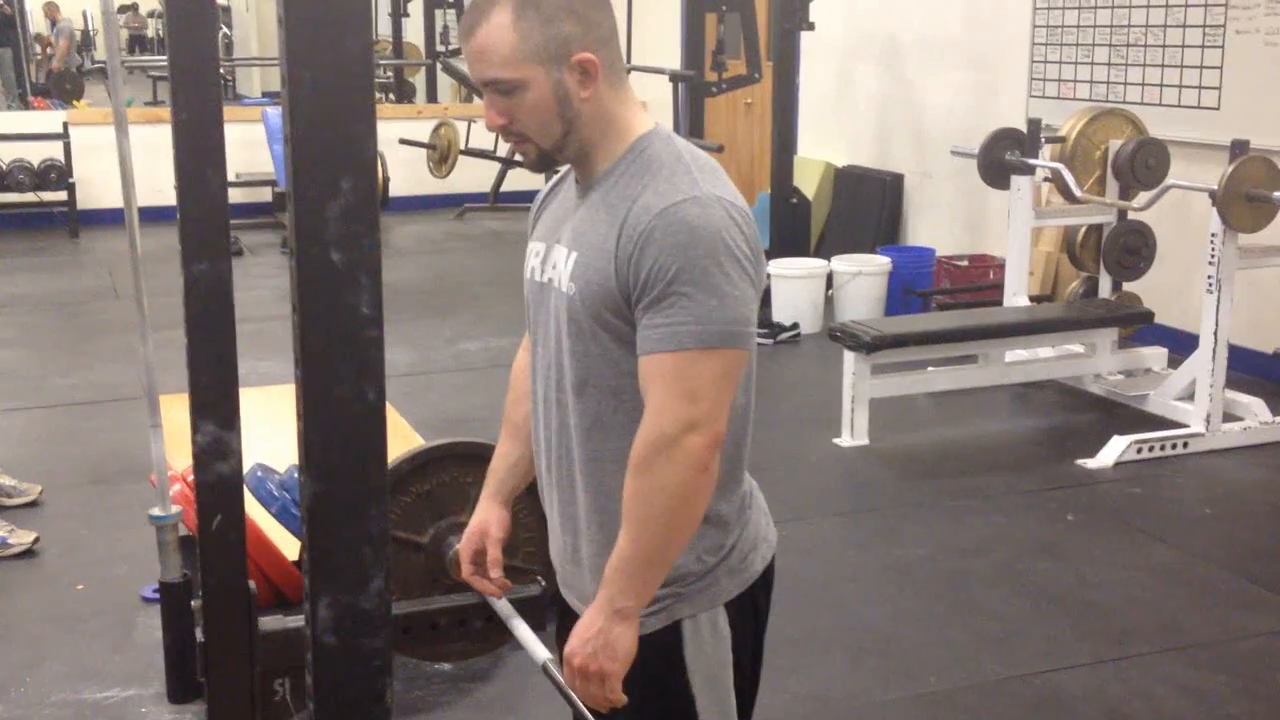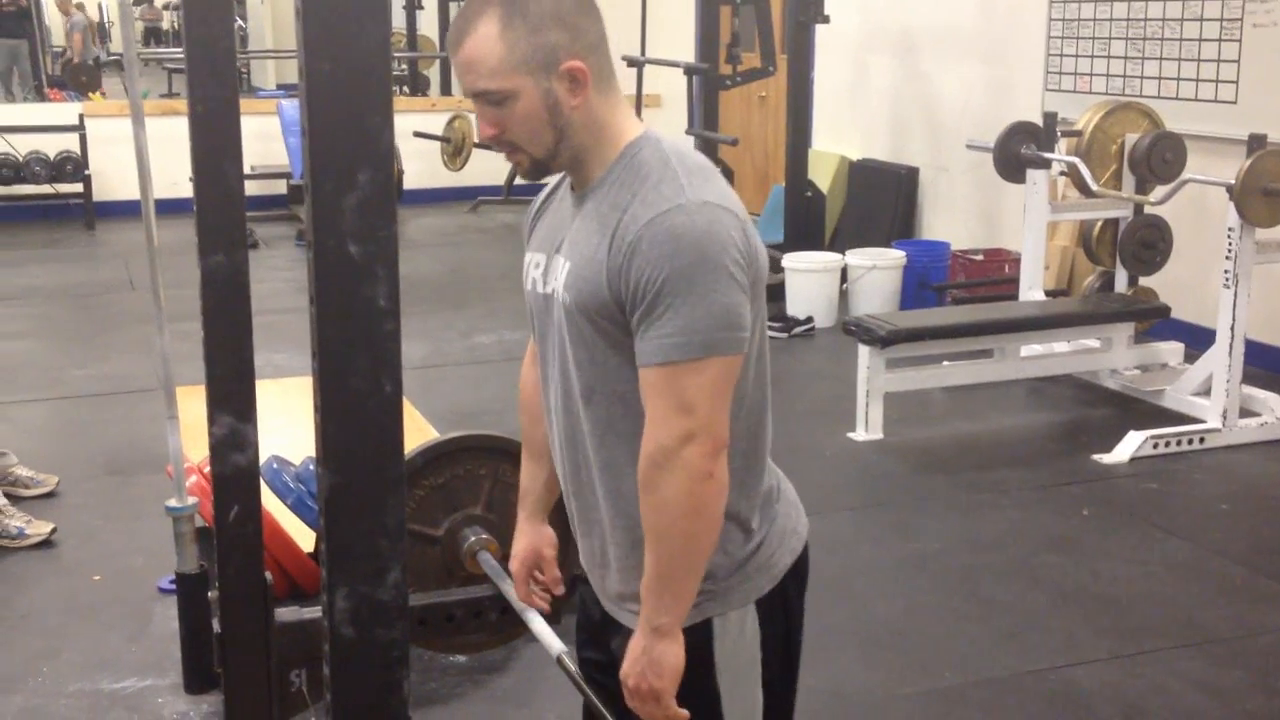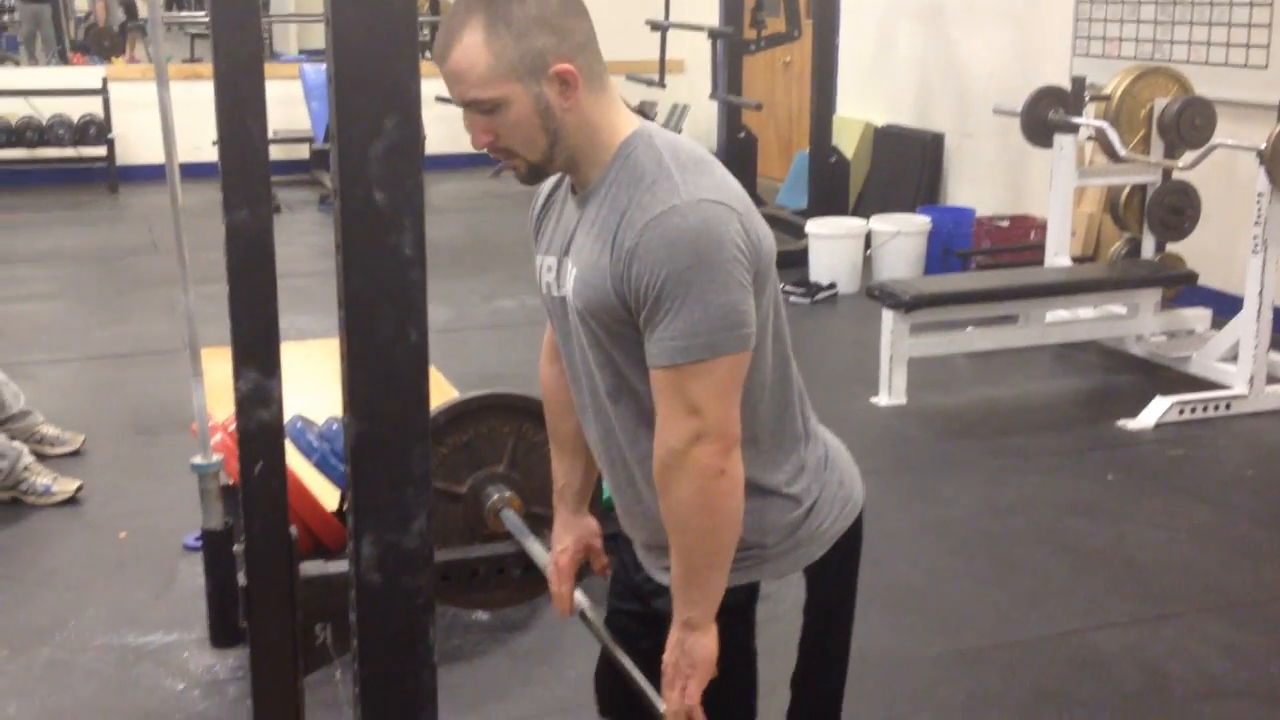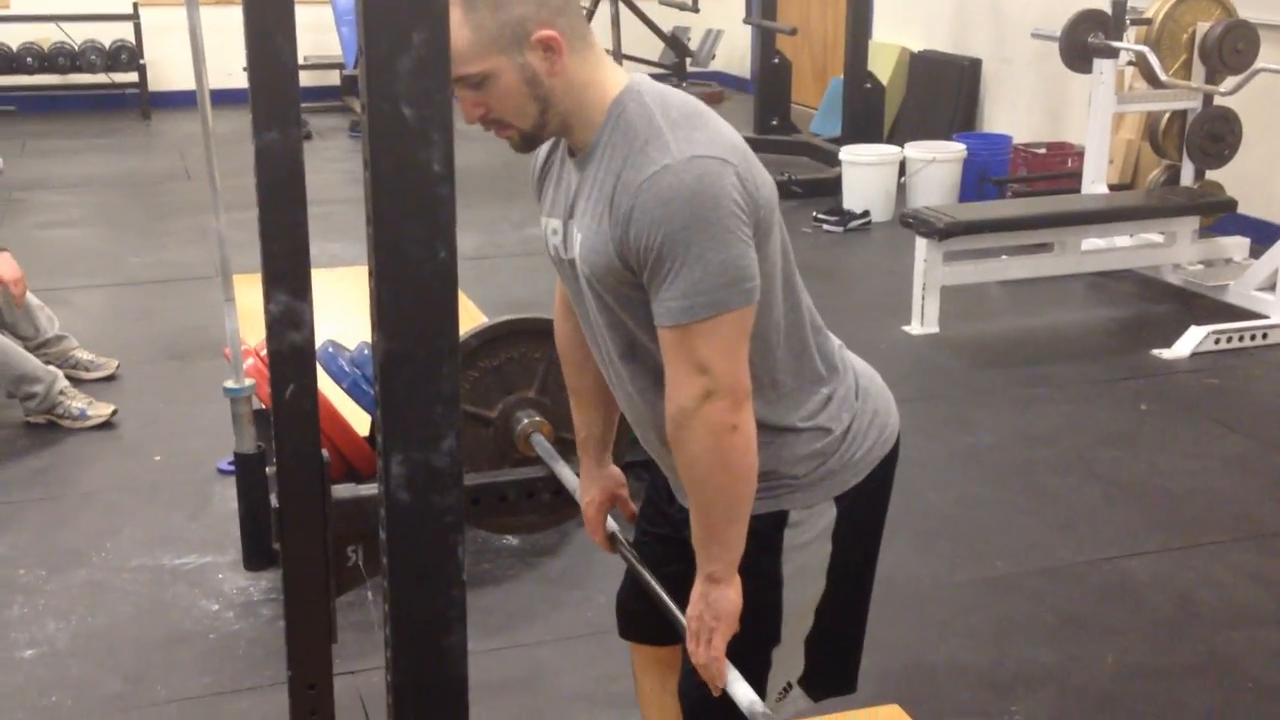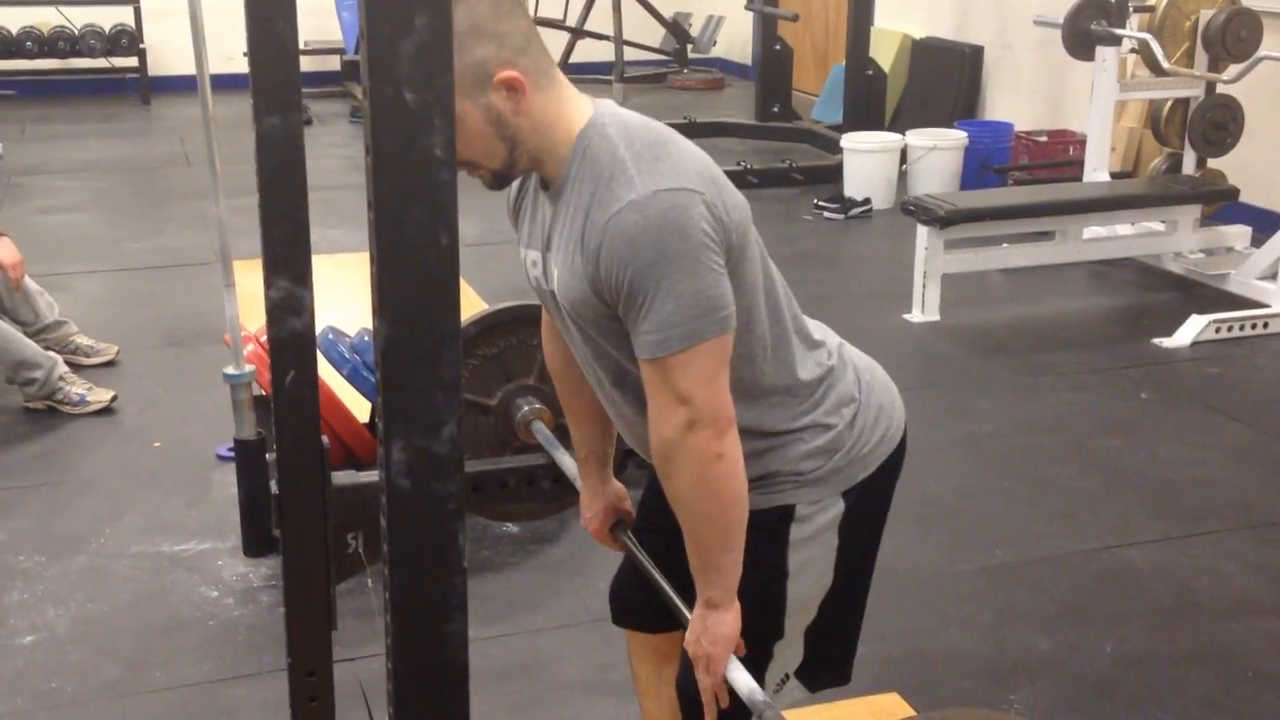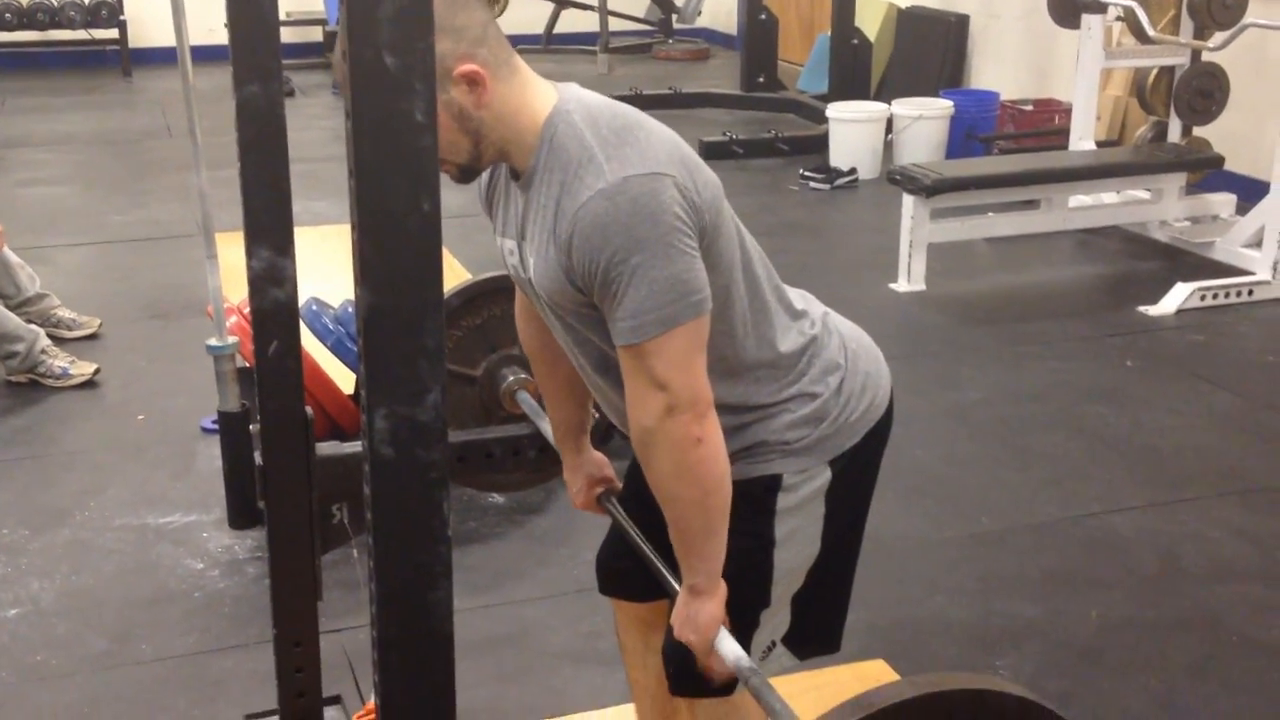
dt=0.5s
person 1, frame 1
left shoulder: (685, 215)
right shoulder: (563, 193)
left elbow: (686, 435)
left wrist: (619, 609)
right wrist: (496, 496)
left hip: (677, 589)
right hip: (591, 565)
person 1, frame 2
left shoulder: (680, 222)
right shoulder: (560, 199)
left elbow: (689, 446)
left wrist: (661, 627)
right wrist: (532, 514)
left hip: (713, 584)
person 1, frame 3
left shoulder: (681, 218)
right shoulder: (561, 192)
left elbow: (703, 445)
right elbow: (565, 358)
left wrist: (696, 621)
right wrist: (570, 509)
left hip: (770, 544)
person 1, frame 4
left shoulder: (678, 176)
right shoulder: (561, 148)
left elbow: (713, 400)
right elbow: (580, 310)
left wrist: (719, 574)
right wrist: (594, 461)
left hip: (807, 465)
right hip: (702, 458)
right knee: (652, 629)
person 1, frame 5
left shoulder: (647, 209)
right shoulder: (537, 172)
left elbow: (697, 430)
right elbow: (568, 333)
left wrist: (719, 600)
right wrist: (595, 479)
left hip: (818, 455)
right hip: (732, 446)
right knee: (646, 615)
person 1, frame 6
left shoulder: (615, 194)
right shoulder: (510, 156)
left elbow: (676, 414)
right elbow: (542, 312)
left wrist: (704, 587)
right wrist: (574, 452)
left hip: (805, 424)
right hip: (724, 416)
right knee: (633, 586)
